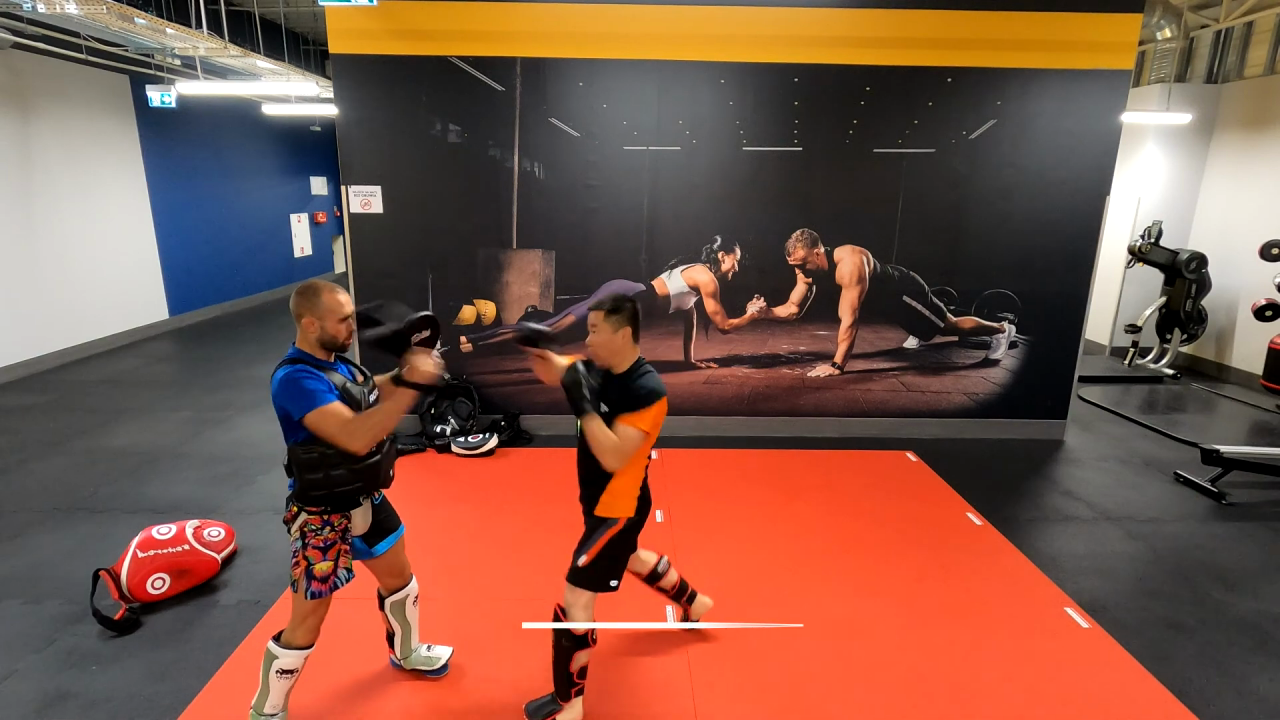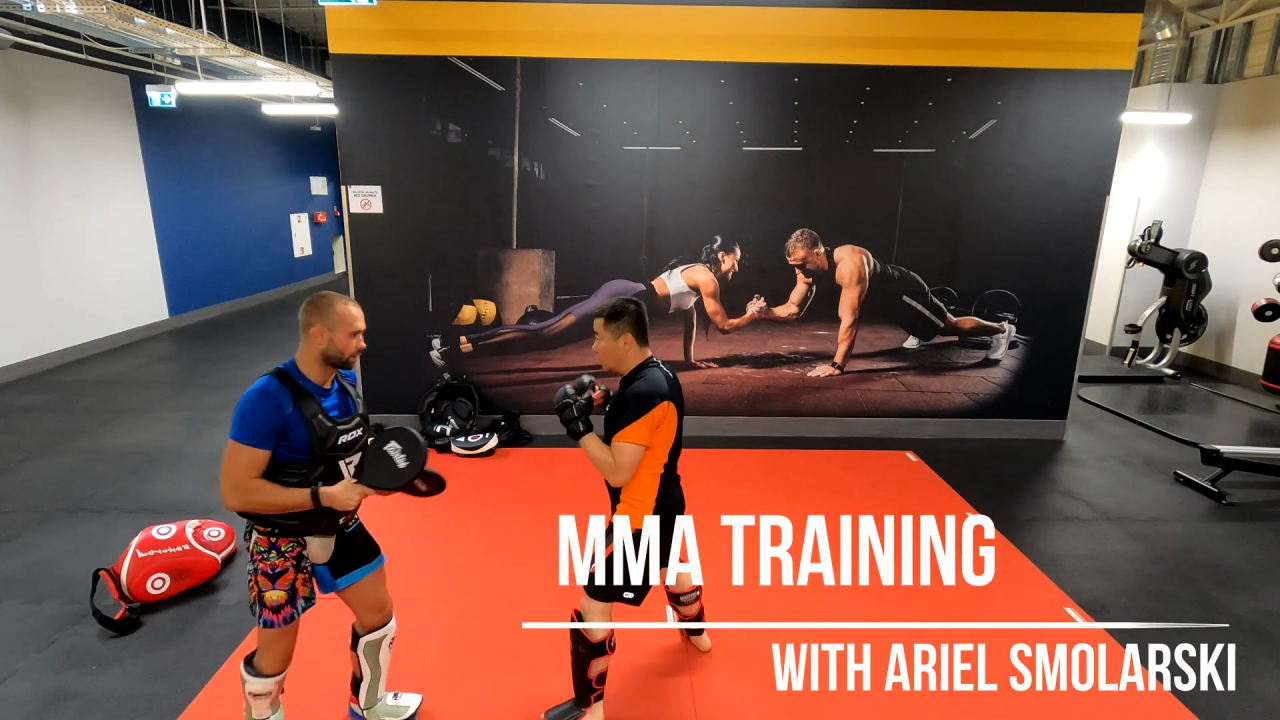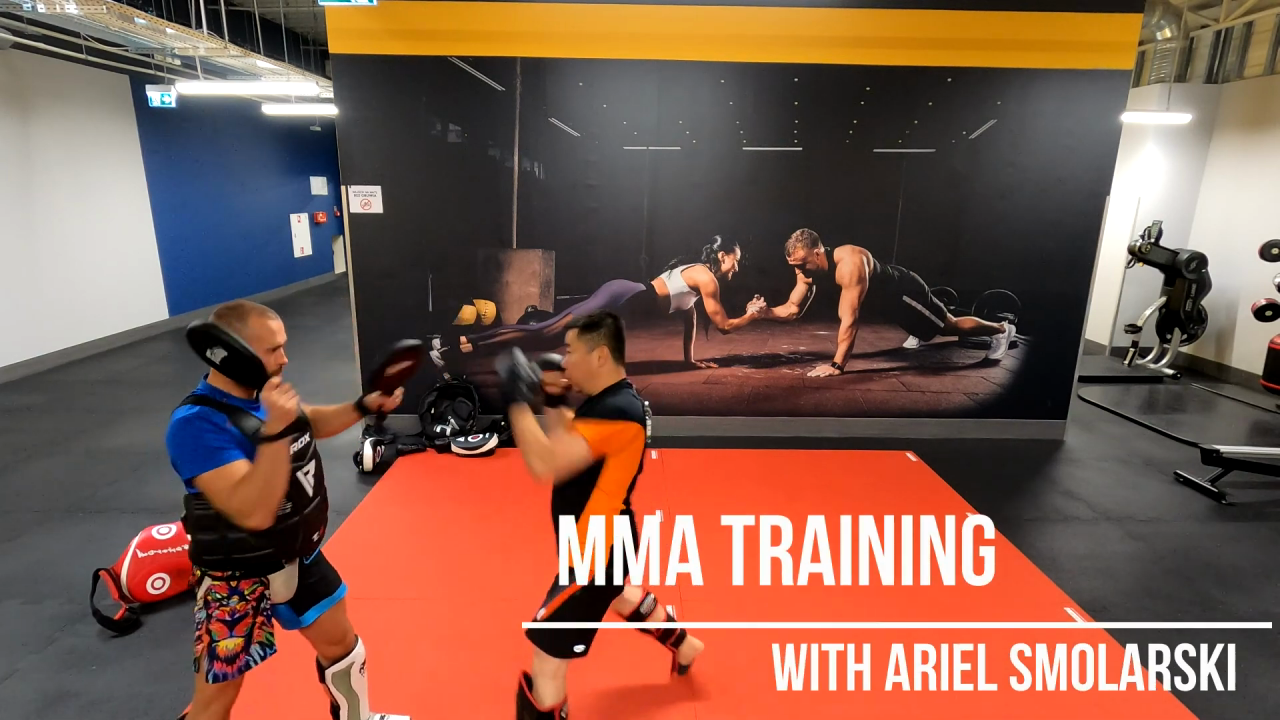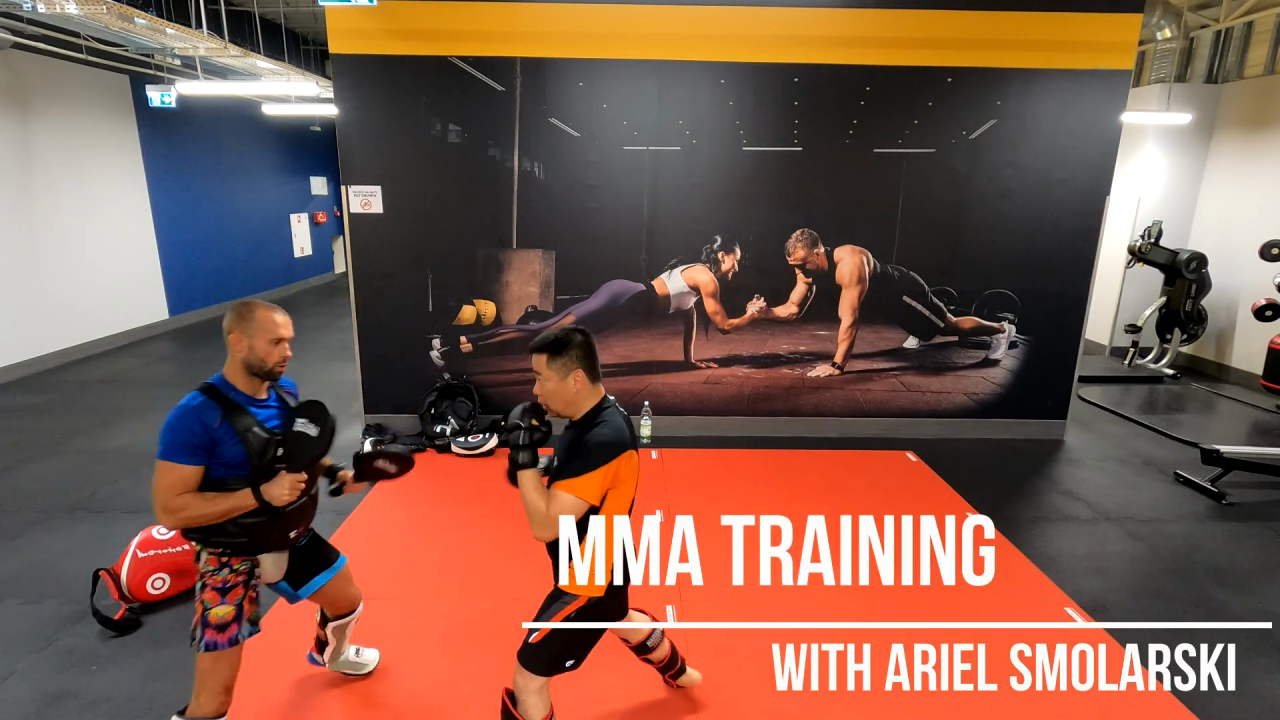
dt=1s
person 1, frame 1
left shoulder: (336, 357)
right shoulder: (295, 379)
left elbow: (369, 394)
right elbow: (358, 438)
left wrist: (402, 375)
right wrist: (415, 384)
left hip: (365, 499)
right hip: (322, 517)
left knee: (398, 576)
right knee: (305, 627)
left ankle: (406, 651)
person 1, frame 2
left shoulder: (345, 380)
right shoulder: (268, 400)
right elbow: (236, 493)
right wrist: (321, 497)
left hip: (340, 527)
right hip: (282, 541)
left knee: (378, 614)
right knee: (275, 656)
person 1, frame 3
left shoulder: (266, 387)
right shoulder: (195, 424)
left elbow: (308, 426)
right elbow: (256, 513)
left wrist: (366, 405)
right wrist: (275, 431)
left hip: (296, 558)
right hip: (236, 580)
left knee: (341, 644)
person 1, frame 4
left shoulder: (285, 392)
right shoulder: (195, 417)
right elbow: (170, 510)
left wrist: (332, 471)
right wrist: (261, 495)
left hip: (293, 539)
right hip: (233, 560)
left knee: (347, 600)
left ankle: (330, 653)
person 2, frame 1
left shoulder: (647, 390)
right shoulder: (598, 367)
left elbow: (614, 460)
right elbow: (553, 373)
left wrist: (586, 409)
right wrist: (538, 348)
left hip: (617, 507)
right hip: (608, 502)
left knee: (575, 597)
right knee: (630, 558)
right ankle: (692, 603)
person 2, frame 2
left shoulder: (644, 391)
right shoulder: (657, 375)
left elbow: (618, 472)
left wrist: (579, 425)
right wrist: (606, 406)
left hip: (641, 517)
right hip: (665, 506)
left knee: (592, 606)
right knee: (670, 568)
right ankle: (696, 632)
person 2, frame 3
left shoulder: (615, 412)
right shoulder: (606, 398)
left elbow: (546, 465)
right elbow: (563, 442)
left wrist: (518, 400)
right wrist: (552, 400)
right hip: (611, 540)
left knee: (547, 663)
right knee: (617, 594)
right ankle: (682, 644)
person 2, frame 4
left shoulder: (601, 440)
right shoulder: (594, 415)
left elbow: (545, 527)
left wrist: (523, 458)
right wrist: (530, 464)
left hip: (589, 580)
right hip: (608, 568)
left knee: (527, 680)
right knee: (618, 620)
right ankle: (677, 671)
person 3, frame 1
left shoulder: (694, 272)
right shoulder: (708, 278)
left elbow: (690, 315)
right elbow: (724, 325)
left wrist: (691, 360)
right wrist: (752, 314)
left hip: (622, 296)
left knee: (546, 332)
left ankle: (467, 341)
right ankle: (467, 345)
person 3, frame 2
left shoulder: (695, 272)
right shoulder: (707, 278)
left elbow: (689, 317)
right elbow: (724, 325)
left wrist: (690, 358)
right wrist: (752, 314)
left hip: (620, 296)
right hip: (622, 300)
left knee: (546, 334)
right knee: (547, 336)
left ankle: (460, 342)
right ankle: (457, 347)
person 3, frame 3
left shoulder: (692, 273)
right shoulder: (707, 278)
left elbow: (690, 317)
right elbow: (723, 325)
left wrist: (689, 358)
right wrist: (751, 315)
left hip: (619, 296)
right hip: (622, 301)
left knee: (543, 334)
right knee: (545, 336)
left ankle: (461, 341)
right ankle: (460, 346)
person 3, frame 4
left shoulder: (694, 272)
right shoulder: (707, 278)
left elbow: (689, 318)
right elbow: (724, 325)
left wrist: (690, 359)
right wrist: (752, 315)
left hip: (622, 294)
right hip: (624, 299)
left knee: (545, 332)
right knee: (547, 334)
left ankle: (458, 343)
right ankle: (458, 345)
person 4, frame 1
left shoulder: (849, 263)
right shoulder: (808, 269)
left elbow: (849, 319)
right elbow: (793, 309)
left wrist: (837, 365)
right wrist: (765, 312)
left hip: (904, 290)
right hip: (886, 292)
left knee: (949, 326)
left ankle: (1001, 330)
right ankle: (919, 333)
person 4, frame 2
left shoulder: (850, 264)
right shoulder: (808, 268)
left elbow: (849, 319)
right elbow: (793, 309)
left wrist: (837, 365)
right wrist: (764, 312)
left hip: (904, 290)
right hip: (886, 293)
left knee: (949, 326)
left ankle: (1000, 330)
right ankle: (919, 333)
person 4, frame 3
left shoulder: (849, 264)
right shoulder: (808, 268)
left elbow: (849, 319)
right elbow: (793, 309)
left wrist: (837, 365)
right wrist: (764, 312)
left hip: (904, 290)
right hip: (886, 294)
left knee: (948, 327)
left ankle: (1001, 330)
right ankle: (919, 334)
person 4, frame 4
left shoulder: (849, 264)
right shoulder: (808, 269)
left elbow: (849, 319)
right elbow: (793, 309)
left wrist: (837, 365)
right wrist: (765, 313)
left hip: (904, 290)
right hip: (885, 294)
left knee: (948, 327)
left ankle: (1001, 330)
right ankle: (919, 334)
